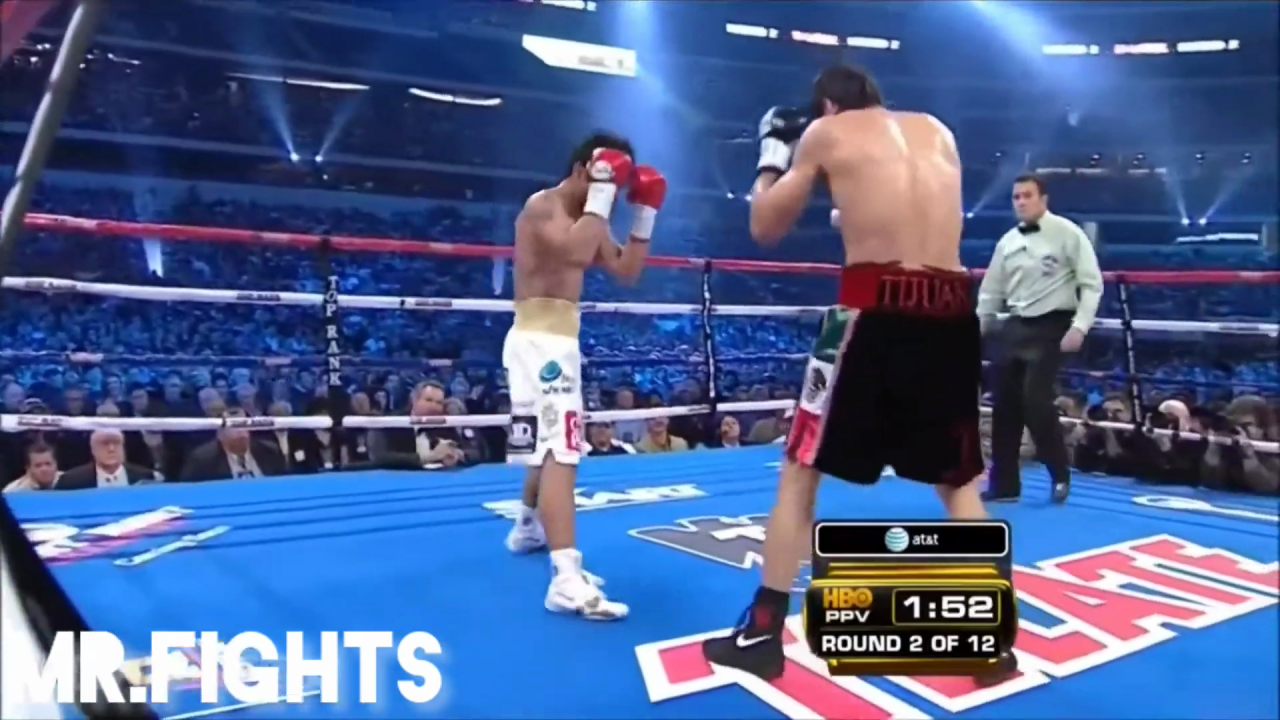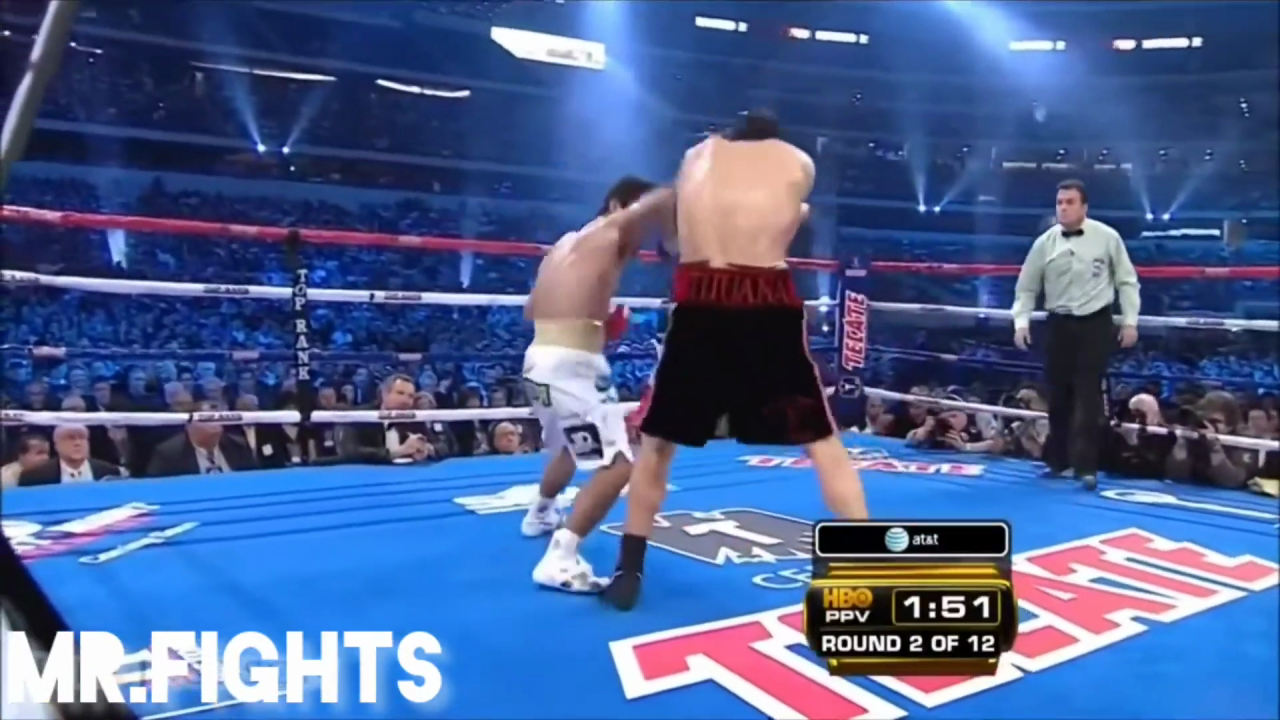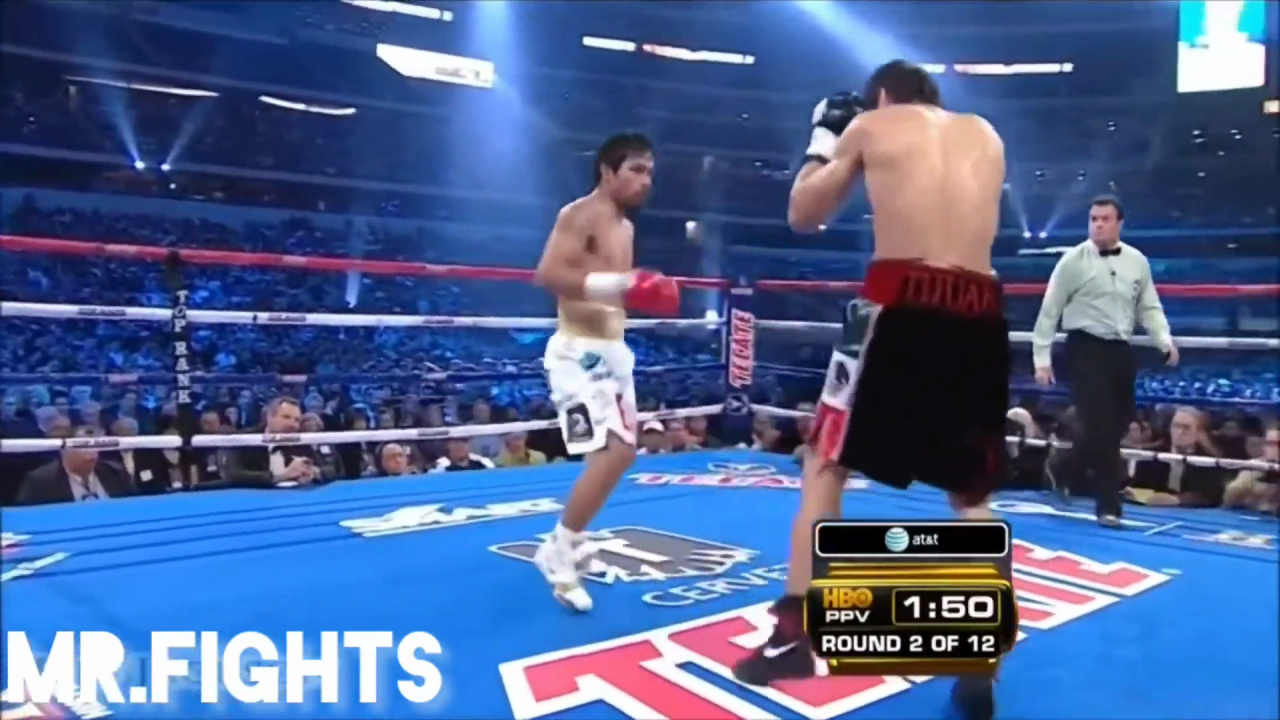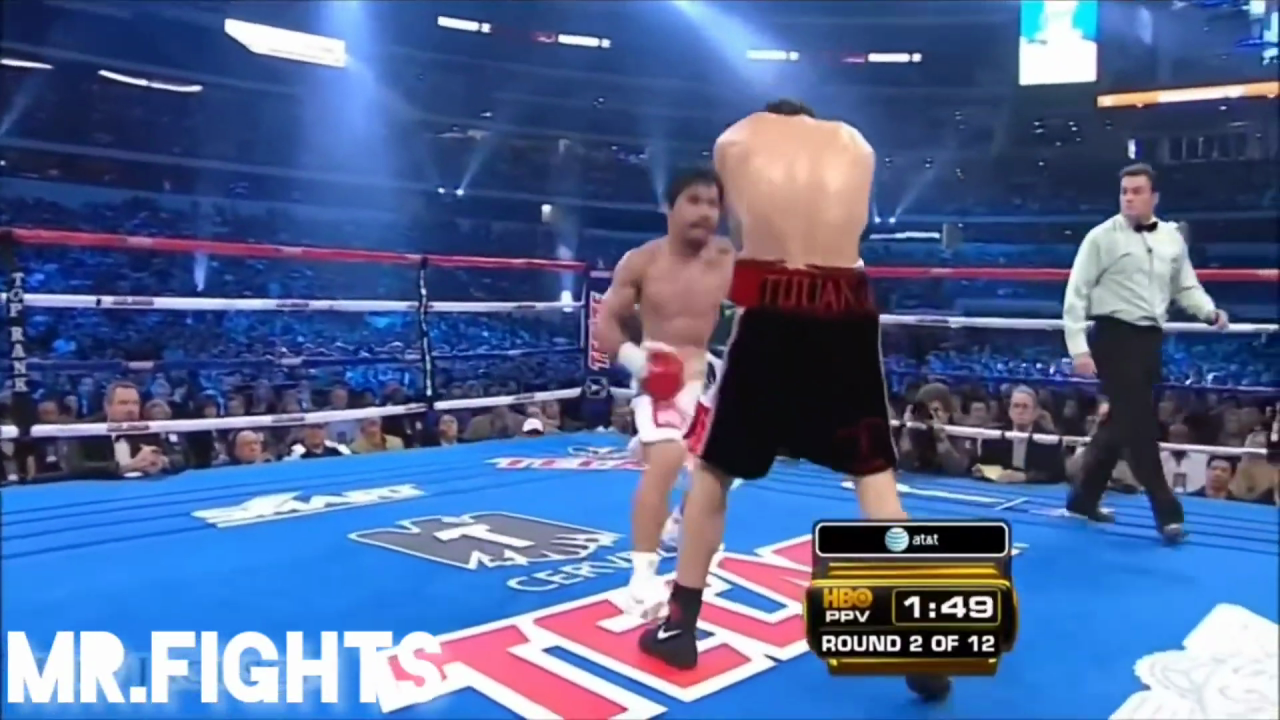
dt=1s
person 1, frame 1
left shoulder: (829, 132)
right shoulder: (936, 131)
left elbow: (765, 227)
left wrist: (775, 151)
left hip: (876, 307)
right hip: (951, 309)
left knee: (802, 467)
right knee: (957, 480)
left ankle: (761, 633)
person 1, frame 2
left shoulder: (697, 155)
right shoulder: (797, 161)
left hip: (700, 305)
right hip: (770, 305)
left knee: (656, 441)
right knee: (825, 445)
left ankle: (627, 572)
person 1, frame 3
left shoulder: (871, 126)
right shoulder: (987, 136)
left elbow: (802, 215)
left wrist: (824, 137)
left hip: (900, 306)
right hip: (978, 313)
left knee: (825, 468)
right knee: (973, 499)
left ankle: (793, 634)
right ankle: (977, 665)
person 1, frame 4
left shoulder: (736, 138)
right shoulder: (856, 143)
left hip: (769, 308)
right hip: (847, 308)
left knee: (712, 466)
right knee: (874, 473)
left ankle: (678, 624)
person 2, frame 1
left shoulder: (585, 215)
right shoulder: (544, 205)
left elbow: (626, 269)
right elbow: (576, 252)
left wrist: (645, 209)
right wrist: (602, 191)
left hip: (556, 343)
right hip: (540, 344)
left knee: (555, 448)
right knee: (561, 456)
left ankle: (528, 525)
right ankle: (568, 580)
person 2, frame 2
left shoulder: (569, 244)
right shoulder: (614, 229)
left elbow: (533, 311)
right elbow: (663, 202)
left hip: (541, 360)
right hip: (573, 363)
left knee: (570, 448)
right knee: (619, 463)
left ankle: (541, 514)
right ankle: (561, 557)
person 2, frame 3
left shoulder: (625, 228)
right shoulder: (581, 214)
right elbow: (550, 274)
left wrist: (645, 293)
right wrist: (612, 286)
left hip: (609, 349)
right hip: (580, 349)
left knee: (617, 449)
right knee: (616, 450)
left ankle: (567, 541)
right ankle: (561, 551)
person 2, frame 4
left shoulder: (728, 258)
right shoulder: (641, 260)
right elbow: (604, 323)
right wrist: (634, 358)
left hip: (706, 383)
right hip: (658, 385)
right knee: (663, 461)
right ankle: (643, 581)
person 3, frame 1
left shoulder: (1068, 234)
right shoulder: (1007, 241)
left elbow: (1092, 284)
right elbow: (991, 291)
left wrist: (1080, 327)
left hip: (1050, 329)
right hip: (1015, 328)
left knee: (1036, 404)
right knee: (1005, 407)
left ankle: (1060, 475)
right ankle: (1004, 484)
person 3, frame 2
left shoulder: (1107, 237)
right shoulder: (1044, 243)
left elbow: (1126, 281)
right elbow: (1026, 288)
left wrist: (1130, 321)
right wrist: (1022, 323)
left hip: (1096, 324)
right hip: (1060, 325)
left knee: (1089, 395)
right knee: (1059, 397)
left ankle: (1085, 465)
right ankle: (1058, 459)
person 3, frame 3
left shoulder: (1137, 261)
right shoulder: (1073, 261)
left elbow: (1148, 307)
right elbow: (1049, 312)
left wrist: (1164, 340)
right wrist: (1042, 359)
left hip: (1120, 350)
right hip: (1086, 349)
left knee: (1115, 425)
right knee: (1100, 426)
right ankle: (1109, 504)
person 3, frame 4
left shoulder: (1172, 238)
right shoulder: (1102, 237)
left elbow: (1185, 287)
right elbow: (1076, 295)
left wrist: (1209, 311)
right wrist: (1078, 348)
left hip: (1150, 339)
right hip: (1116, 337)
left knee: (1120, 425)
right knee: (1138, 425)
left ankle: (1083, 498)
right ankle: (1167, 514)
